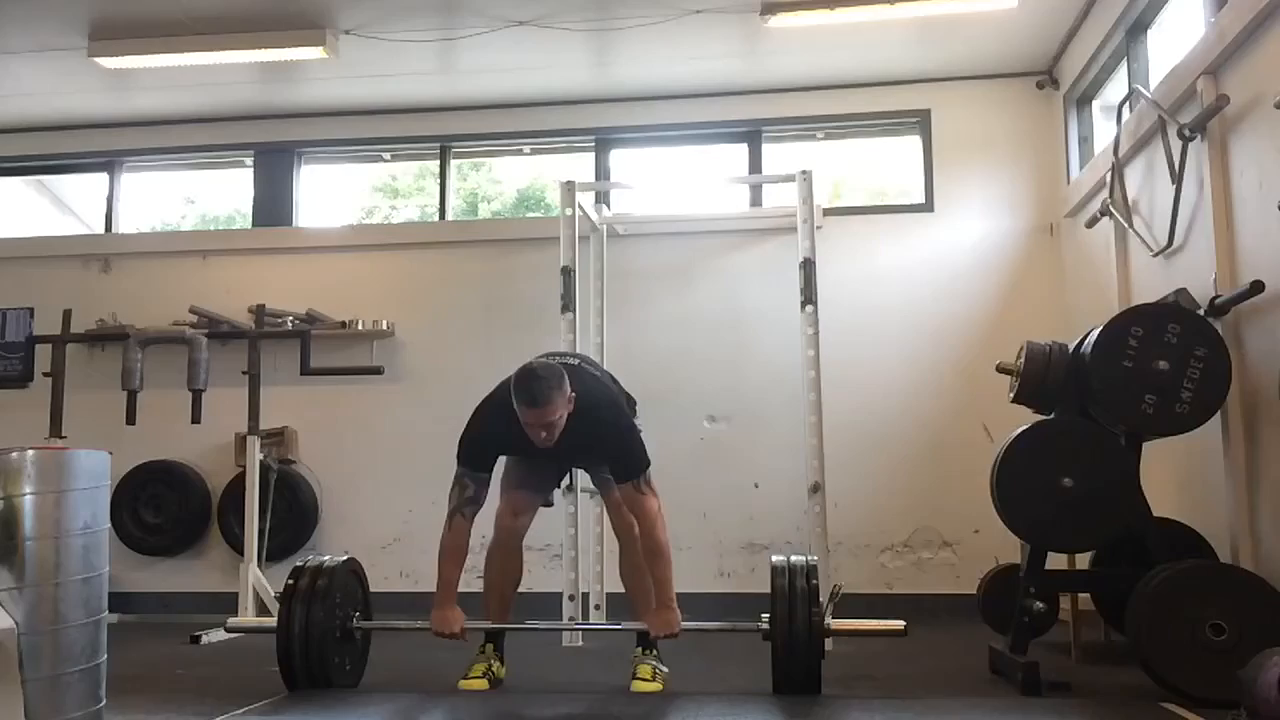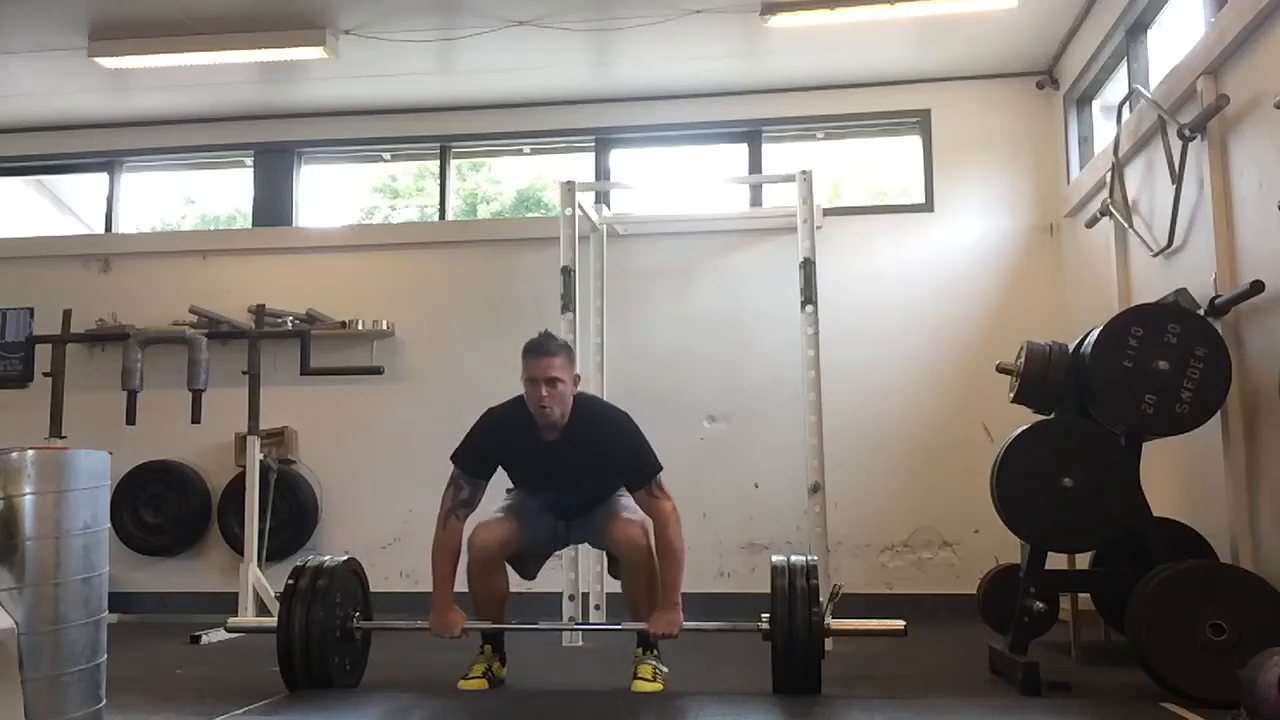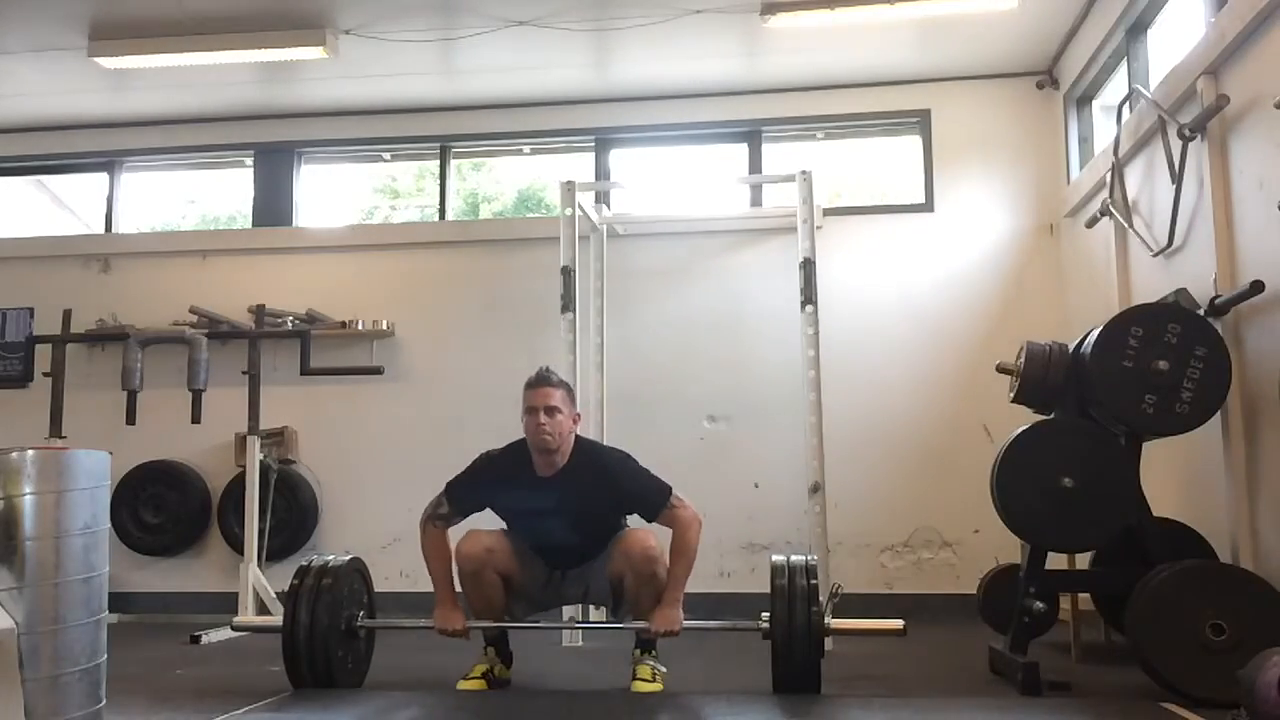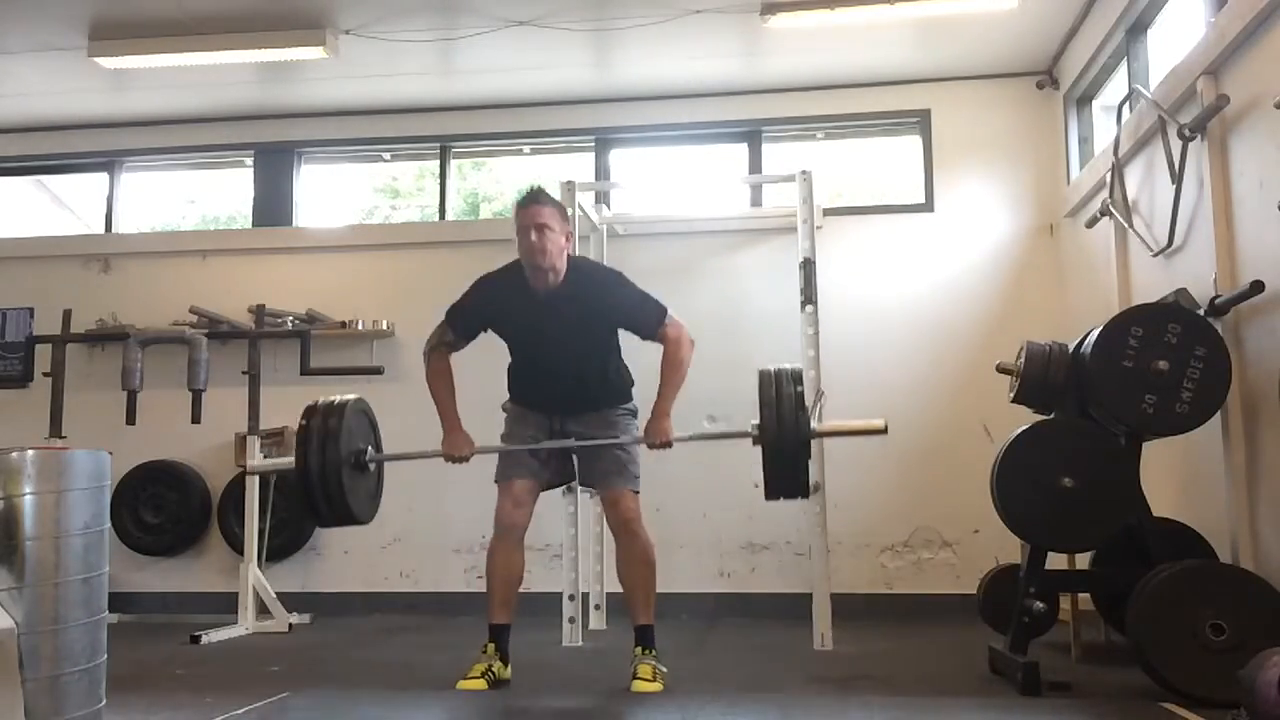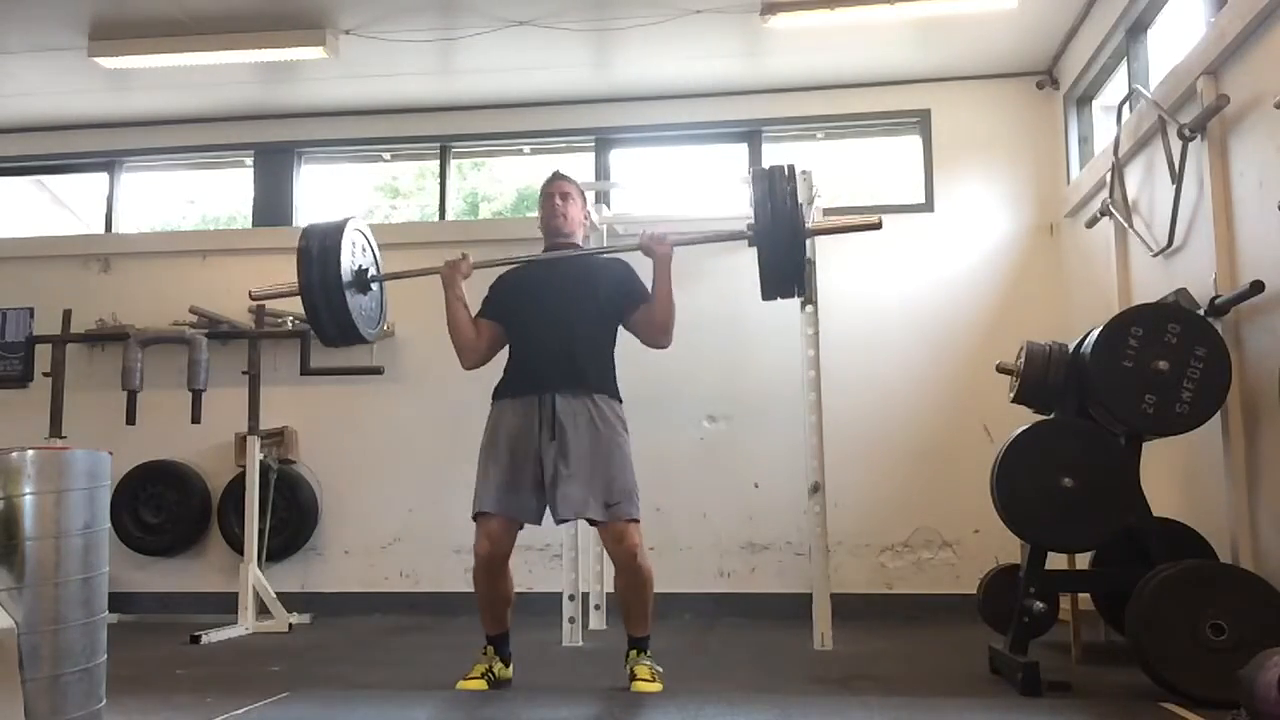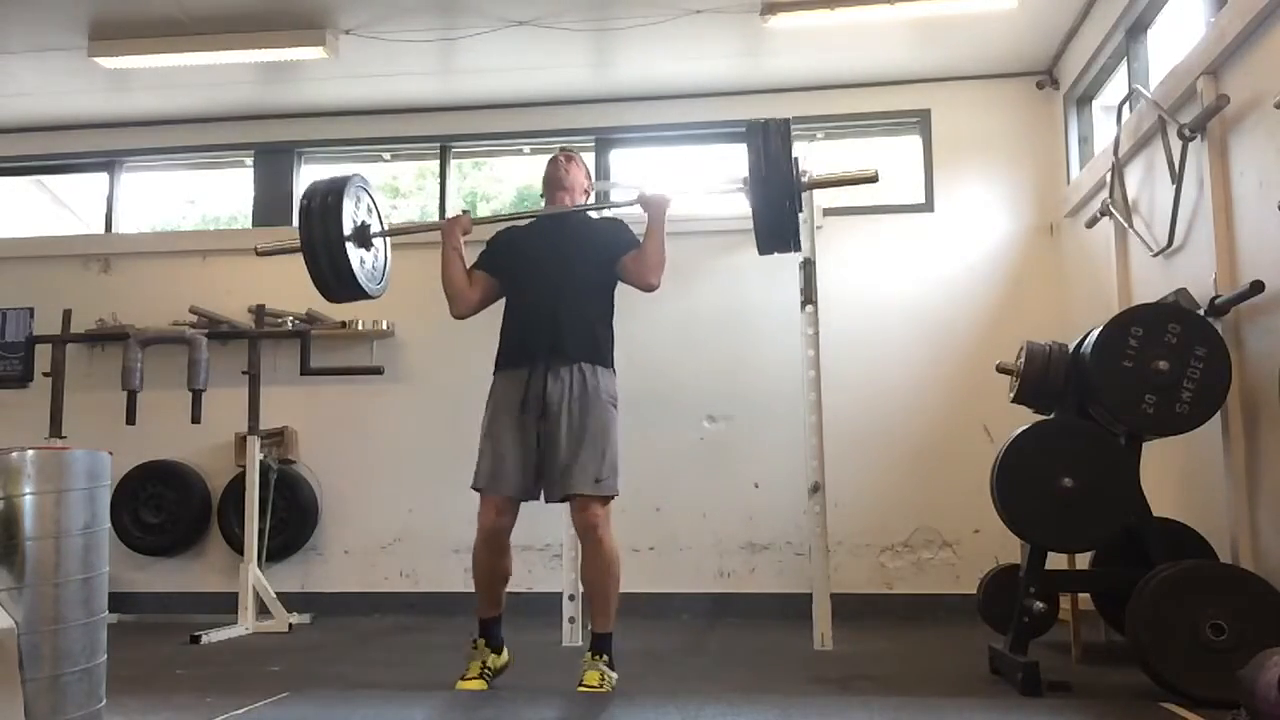
dt=0.7s
person 1, frame 1
left shoulder: (608, 413)
right shoulder: (491, 417)
left elbow: (648, 513)
right elbow: (461, 512)
left wrist: (667, 606)
right wrist: (445, 603)
left hip: (600, 439)
left knee: (628, 526)
right knee: (508, 527)
left ankle: (647, 650)
right ankle: (492, 649)
person 1, frame 2
left shoulder: (611, 425)
right shoulder: (497, 426)
left elbow: (665, 513)
right elbow: (453, 512)
left wrist: (670, 606)
right wrist: (443, 605)
left hip: (603, 501)
right hip: (537, 504)
left knee: (632, 539)
right knee: (483, 543)
left ankle: (647, 652)
right ankle: (492, 652)
person 1, frame 3
left shoulder: (609, 466)
right shoulder: (497, 467)
left elbow: (688, 520)
right elbow: (432, 521)
left wrist: (671, 603)
right wrist: (446, 604)
left hip: (600, 562)
right hip: (533, 567)
left knee: (646, 550)
right knee: (471, 549)
left ankle: (646, 653)
right ankle: (496, 654)
person 1, frame 4
left shoulder: (603, 285)
right shoulder: (494, 291)
left elbow: (678, 338)
right elbow: (436, 350)
left wrist: (662, 414)
right wrist: (452, 428)
left hip: (603, 411)
right hip: (531, 412)
left knee: (626, 518)
right knee: (509, 520)
left ankle: (646, 651)
right ankle: (496, 652)
person 1, frame 5
left shoulder: (613, 272)
right shoulder: (511, 281)
left elbow: (659, 335)
right elbow: (472, 353)
left wrist: (662, 265)
right wrist: (453, 289)
left hip: (590, 407)
right hip: (516, 411)
left knee: (626, 545)
right knee: (489, 546)
left ankle: (640, 654)
right ankle: (497, 654)
person 1, frame 6
left shoulder: (606, 232)
right shoulder: (509, 241)
left elbow: (647, 276)
right elbow: (462, 302)
left wrist: (656, 214)
right wrist: (452, 240)
left hip: (583, 380)
right hip: (516, 382)
left knee: (592, 519)
right knee: (493, 520)
left ankle: (601, 655)
right ankle: (489, 644)
